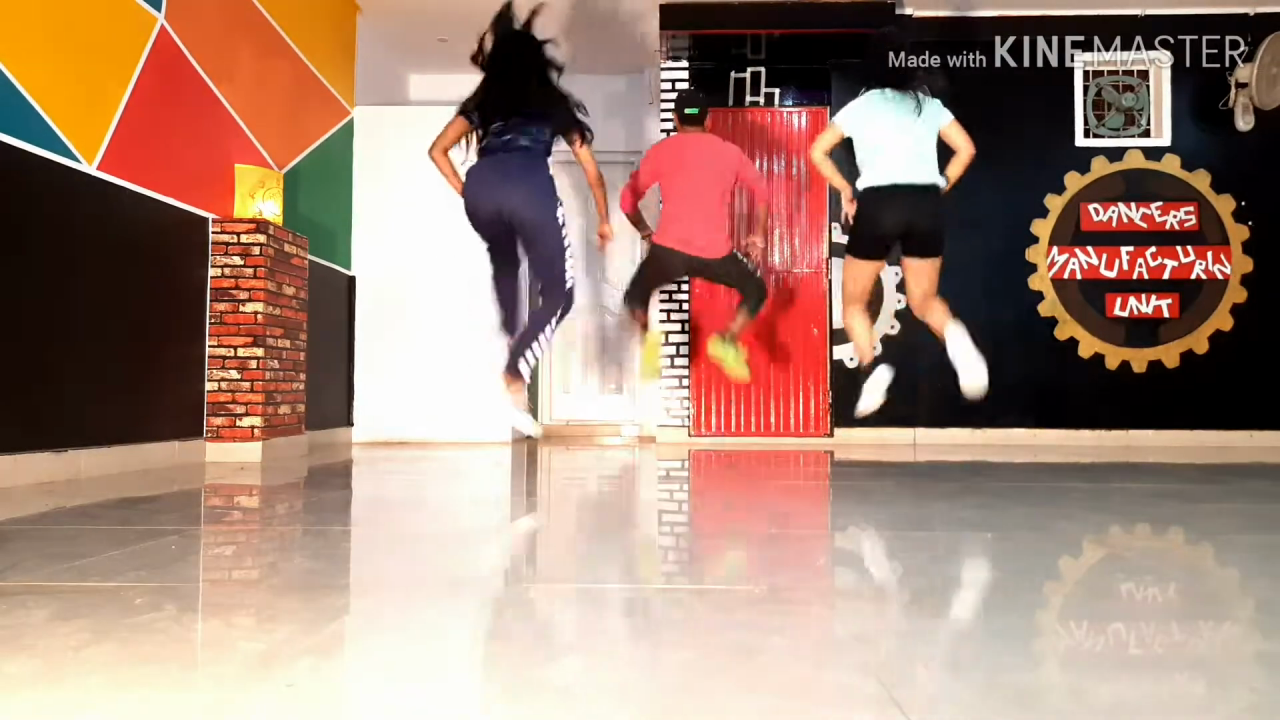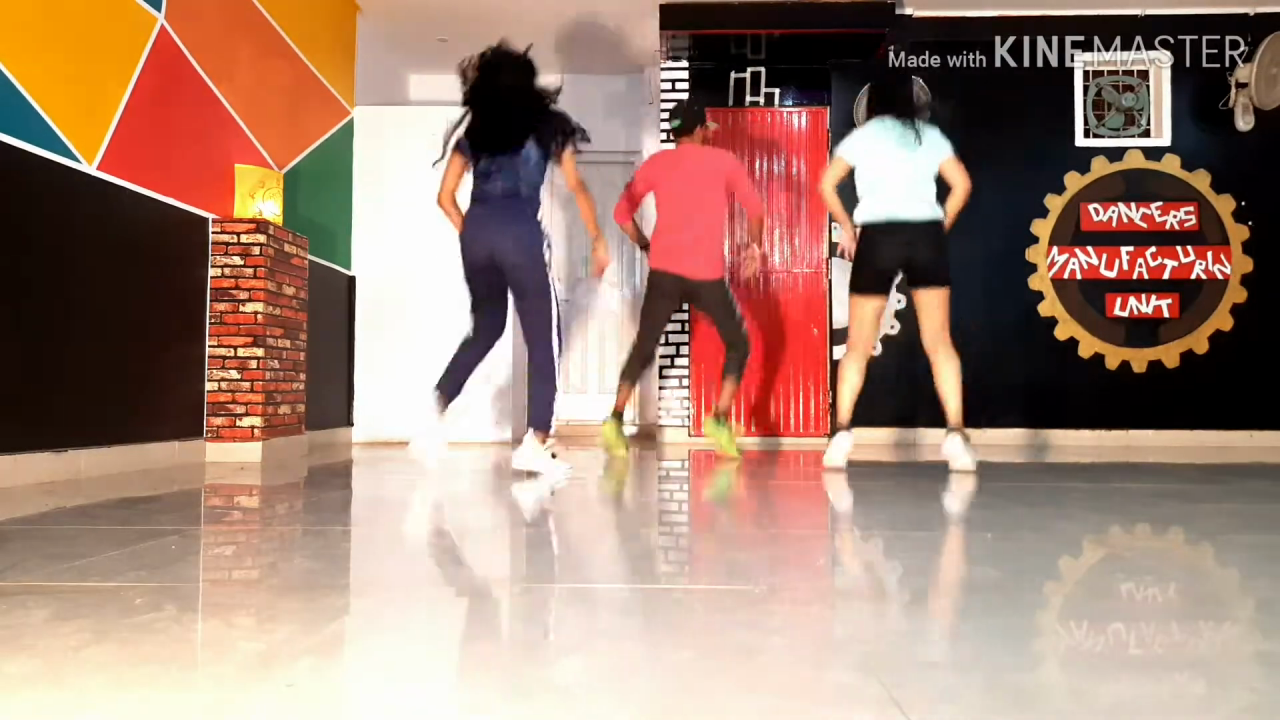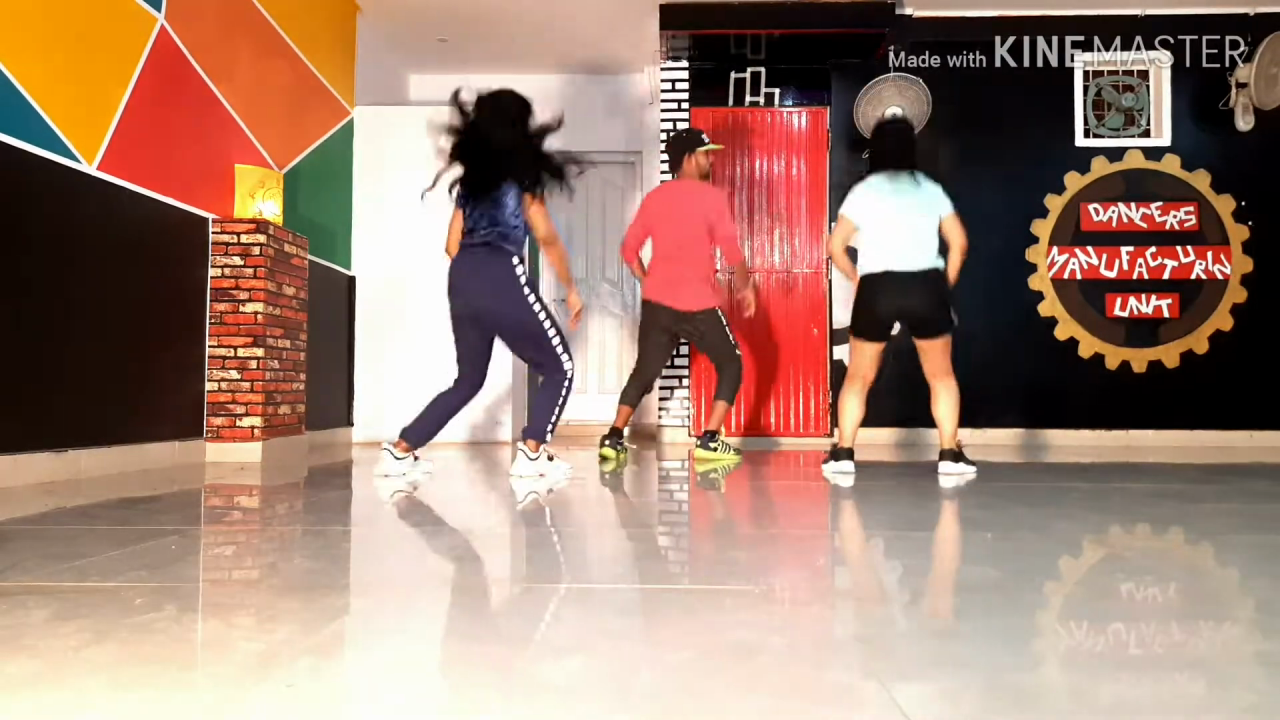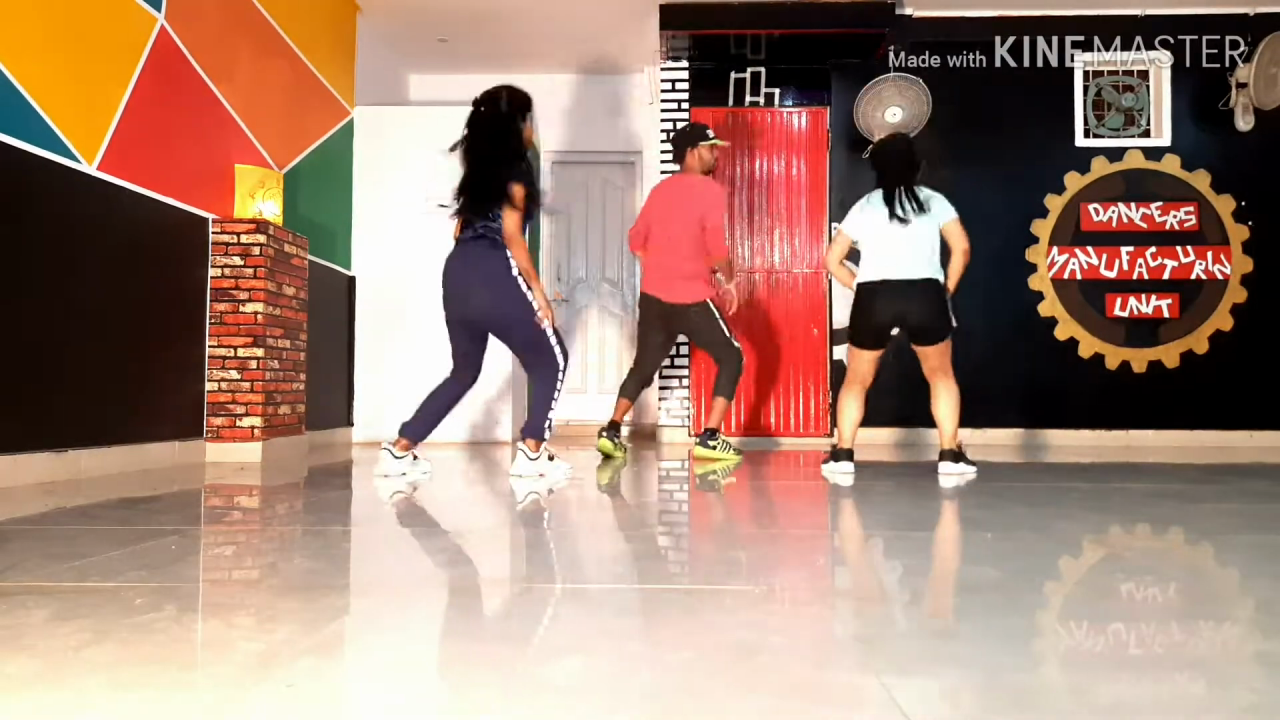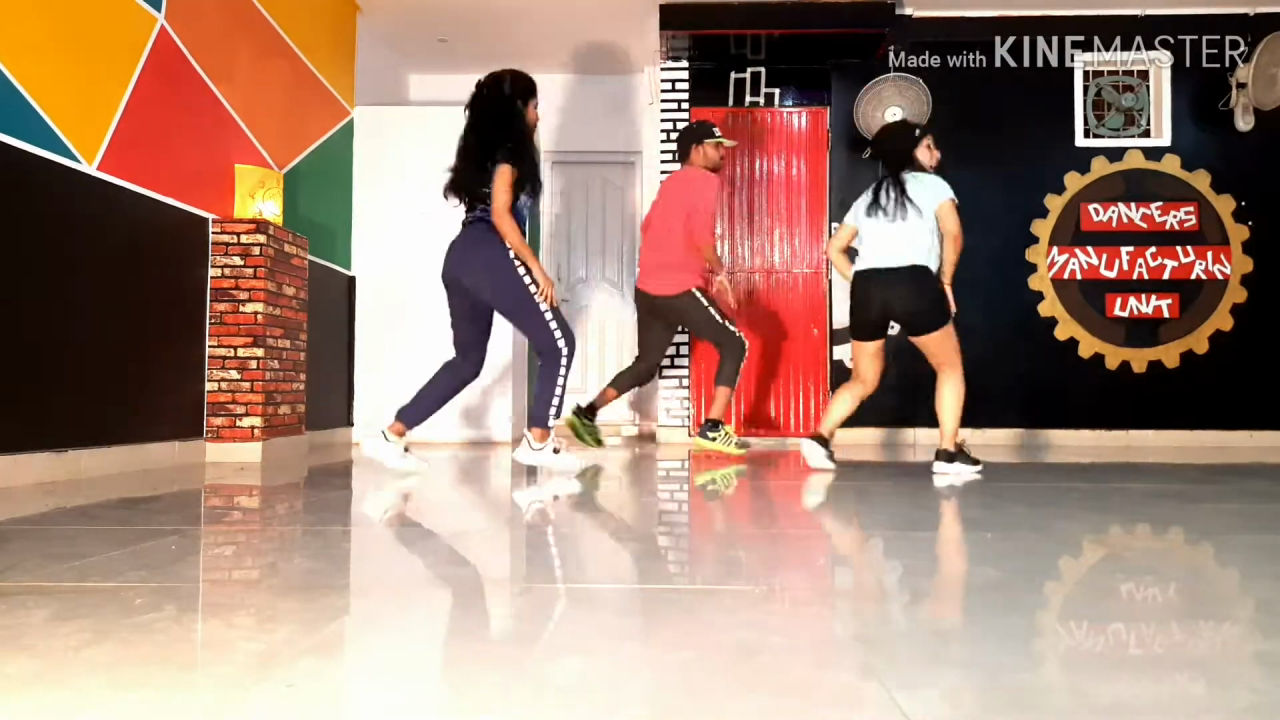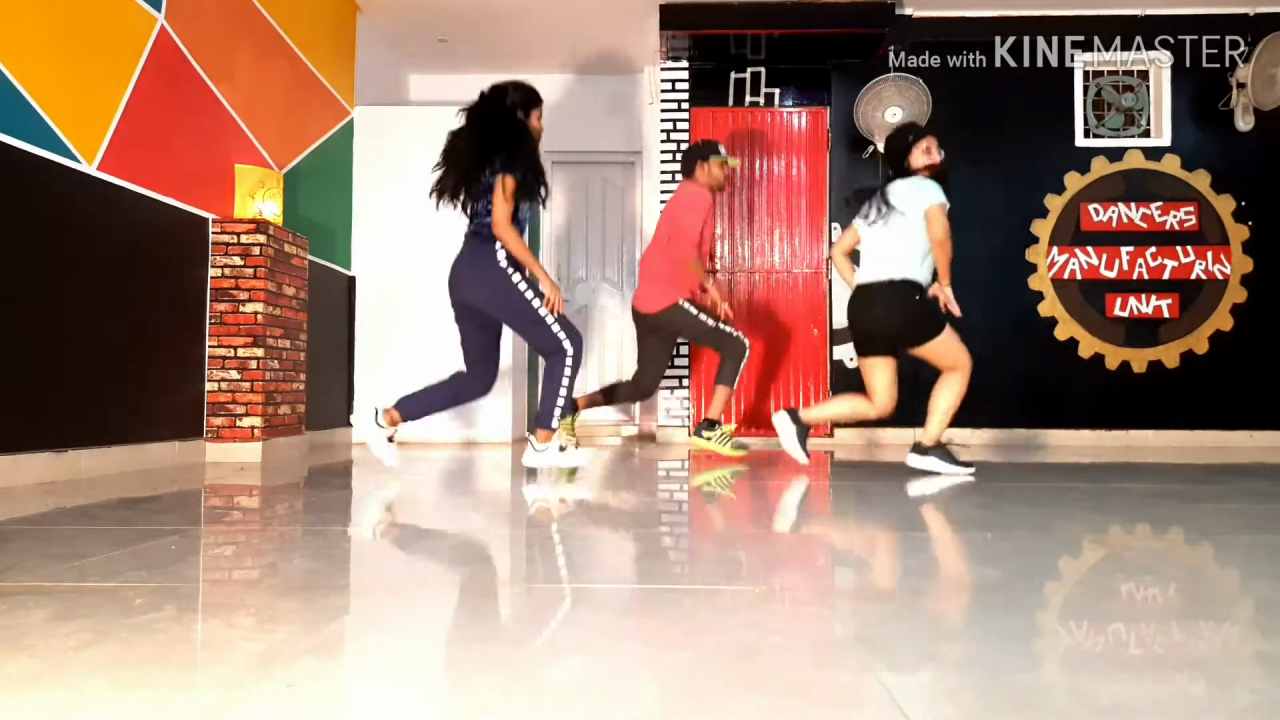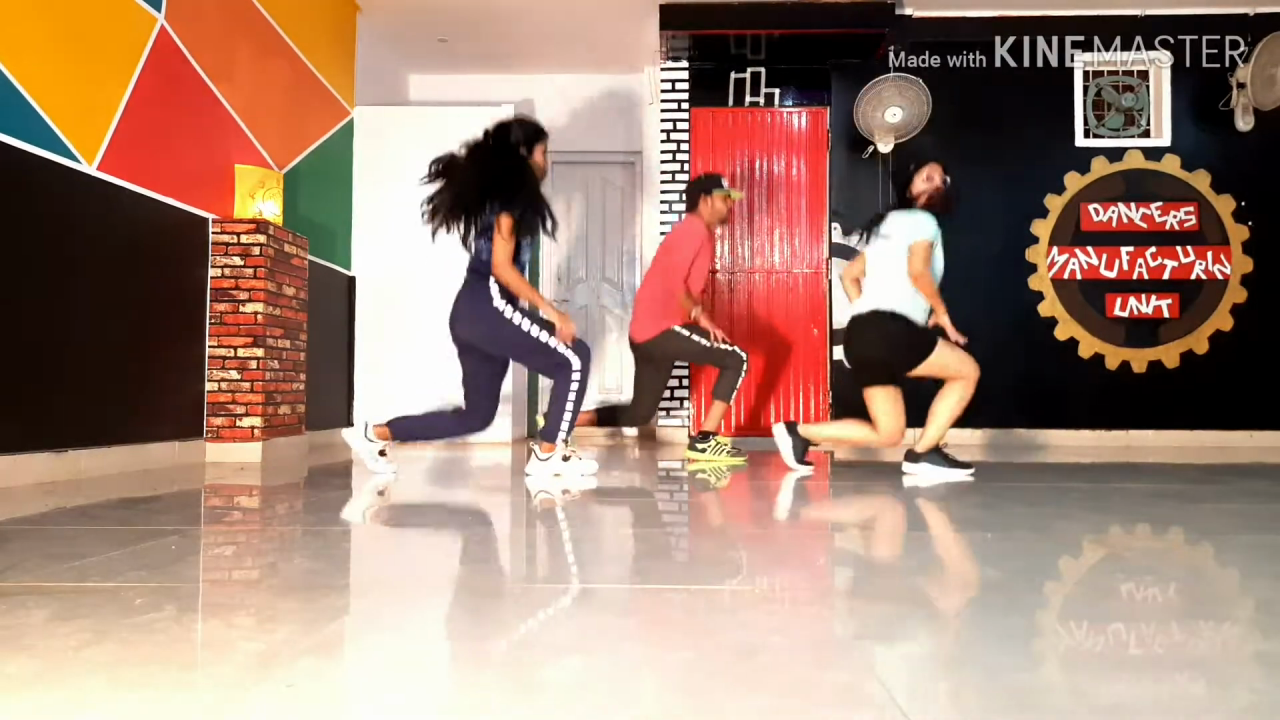
dt=0.1s
person 1, frame 1
left shoulder: (482, 101)
right shoulder: (554, 102)
left elbow: (438, 149)
right elbow: (590, 166)
left wrist: (464, 189)
right wrist: (604, 218)
left hip: (482, 185)
right hip: (531, 190)
left knee: (504, 262)
right knee: (558, 293)
left ankle: (512, 337)
right ankle: (515, 381)
person 1, frame 2
left shoulder: (478, 131)
right shoulder: (545, 126)
left elbow: (444, 195)
right elbow: (577, 188)
right wrist: (599, 243)
left hip: (477, 235)
right hip: (519, 234)
left knee: (485, 328)
right knee: (543, 343)
left ankle: (441, 400)
right ankle: (537, 443)
person 1, frame 3
left shoulder: (469, 176)
right shoulder: (522, 169)
left elbow: (453, 245)
right elbow: (544, 232)
right wrist: (570, 287)
left hip: (463, 275)
right hip: (499, 277)
left knee: (468, 381)
right knee: (558, 369)
left ankle: (399, 451)
right ankle: (532, 454)
person 1, frame 4
left shoulder: (481, 166)
right shoulder: (515, 167)
right elbow: (512, 232)
right wrist: (539, 293)
left hip: (457, 272)
right hip: (494, 272)
left knee: (462, 373)
right knee: (551, 363)
left ankle: (398, 451)
right ankle: (532, 452)
person 1, frame 5
left shoulder: (481, 146)
right shoulder: (511, 145)
right elbow: (500, 213)
right wrist: (538, 270)
left hip: (459, 257)
right hip: (493, 257)
left knee: (468, 359)
right knee: (558, 345)
left ankle: (393, 434)
right ankle: (539, 442)
person 1, frame 6
left shoulder: (488, 156)
right shoulder: (510, 157)
right elbow: (502, 226)
right wrist: (544, 277)
left hip: (468, 274)
right hip: (490, 270)
left knee: (479, 377)
right knee: (564, 347)
left ankle: (385, 420)
right ankle: (545, 444)
person 1, frame 7
left shoulder: (493, 192)
right shoulder: (511, 197)
right elbow: (502, 265)
right wrist: (550, 310)
left hip: (470, 310)
right hip: (488, 305)
left knee: (477, 414)
right knee: (574, 359)
left ankle: (376, 434)
right ankle: (548, 452)
person 2, frame 1
left shoulder: (861, 105)
right shoulder: (928, 104)
left elbow: (817, 151)
right elbow: (966, 148)
left wrist: (846, 192)
right wrist: (941, 184)
left hip: (878, 203)
right hip: (926, 202)
left knee: (854, 300)
right knee: (924, 300)
left ankle: (874, 367)
right ankle: (954, 337)
person 2, frame 2
left shoulder: (861, 137)
right shoulder: (929, 135)
left elbow: (826, 186)
right elbow: (962, 183)
left wrist: (849, 229)
right wrist: (940, 226)
left hip: (877, 240)
right hip: (926, 238)
left knee: (858, 347)
right knee: (939, 344)
left ankle: (843, 432)
right ankle: (957, 436)
person 2, frame 3
left shoulder: (865, 190)
right shoulder: (930, 189)
left elbow: (836, 246)
right elbow: (959, 243)
left wrist: (857, 278)
right wrist: (944, 287)
left hip: (878, 288)
right hip: (926, 287)
left knee: (858, 379)
right knee: (941, 375)
left ankle: (843, 452)
right ankle: (950, 454)
person 2, frame 4
left shoulder: (864, 207)
right shoulder: (934, 200)
left elbow: (833, 259)
right elbow: (961, 248)
right wrist: (946, 293)
left hip: (874, 298)
right hip: (923, 295)
left knee: (855, 383)
right knee: (941, 379)
left ankle: (842, 453)
right ankle: (950, 453)
person 2, frame 5
left shoulder: (868, 197)
right shoulder: (932, 185)
left elbow: (834, 248)
right elbow: (952, 232)
right wrist: (944, 281)
left hip: (867, 287)
right hip: (914, 284)
left knee: (864, 381)
right knee: (950, 368)
left ankle: (822, 438)
right ankle: (949, 452)
person 2, frame 6
left shoulder: (876, 200)
right shoulder: (926, 188)
left elbow: (839, 252)
right elbow: (940, 238)
right wrist: (944, 283)
left hip: (864, 307)
right hip: (900, 300)
left knee: (879, 403)
right knee: (959, 365)
left ankle: (798, 419)
right ankle: (927, 447)
person 2, frame 7
left shoulder: (889, 226)
right shoulder: (923, 220)
left elbow: (850, 276)
right elbow: (917, 269)
right wrist: (940, 310)
left hip: (861, 336)
right hip: (890, 330)
left knee: (888, 434)
right knee: (967, 372)
left ankle: (799, 433)
right ankle: (923, 452)
person 3, frame 1
left shoulder: (661, 151)
right shoulder: (729, 151)
left elbow: (628, 199)
right elbow: (761, 191)
left wrist: (647, 232)
right wrist: (758, 234)
left hip: (669, 248)
right hip: (715, 252)
left knee: (636, 294)
right knee: (756, 290)
left ankle: (647, 334)
right ankle: (728, 340)
person 3, frame 2
left shoulder: (656, 164)
right shoulder: (723, 160)
left elbow: (622, 211)
right elbow: (754, 206)
left wrist: (646, 245)
right wrist: (755, 246)
left hip: (664, 273)
right hip: (706, 275)
left knee: (643, 347)
right knee: (738, 343)
left ankle: (617, 418)
right ankle: (720, 418)
person 3, frame 3
left shoulder: (653, 198)
right shoulder: (713, 199)
left elbow: (629, 251)
right elbow: (732, 252)
right wrist: (746, 287)
left hip: (657, 303)
right hip: (699, 305)
left knee: (643, 376)
right knee: (731, 367)
left ankle: (613, 437)
right ankle: (709, 438)
person 3, frame 4
left shoulder: (661, 190)
right shoulder: (711, 191)
left elbow: (636, 240)
right elbow: (717, 248)
right wrist: (729, 282)
left hip: (653, 296)
right hip: (692, 298)
left knee: (643, 368)
right knee: (731, 361)
left ankle: (611, 430)
right ankle: (710, 436)
person 3, frame 5
left shoulder: (671, 183)
right shoulder: (707, 181)
left elbow: (649, 229)
right elbow: (702, 236)
right wrist: (719, 273)
left hip: (647, 289)
right hip: (680, 289)
left knee: (646, 366)
right knee: (735, 347)
left ankle: (588, 412)
right ankle: (713, 427)
person 3, frame 6
left shoulder: (685, 197)
right shoulder: (699, 197)
right elbow: (686, 250)
left wrist: (701, 287)
right wrist: (709, 285)
left hip: (649, 304)
right hip: (668, 302)
left knee: (643, 385)
right knee: (737, 346)
left ankle: (570, 406)
right ankle: (710, 427)
person 3, frame 7
left shoulder: (694, 231)
right shoulder: (695, 230)
right elbow: (673, 285)
left wrist: (697, 316)
right wrist: (700, 315)
left hip: (646, 332)
right hip: (661, 329)
left knee: (641, 412)
right knee: (735, 360)
right ankle: (705, 439)
